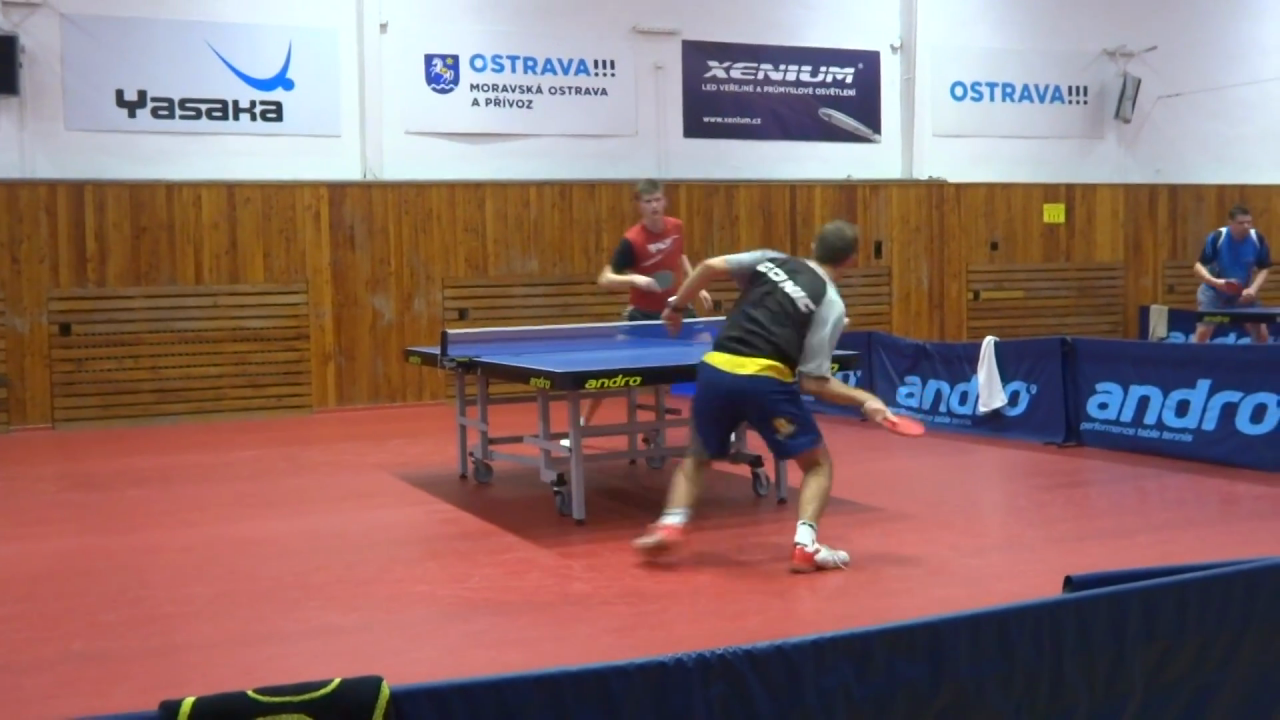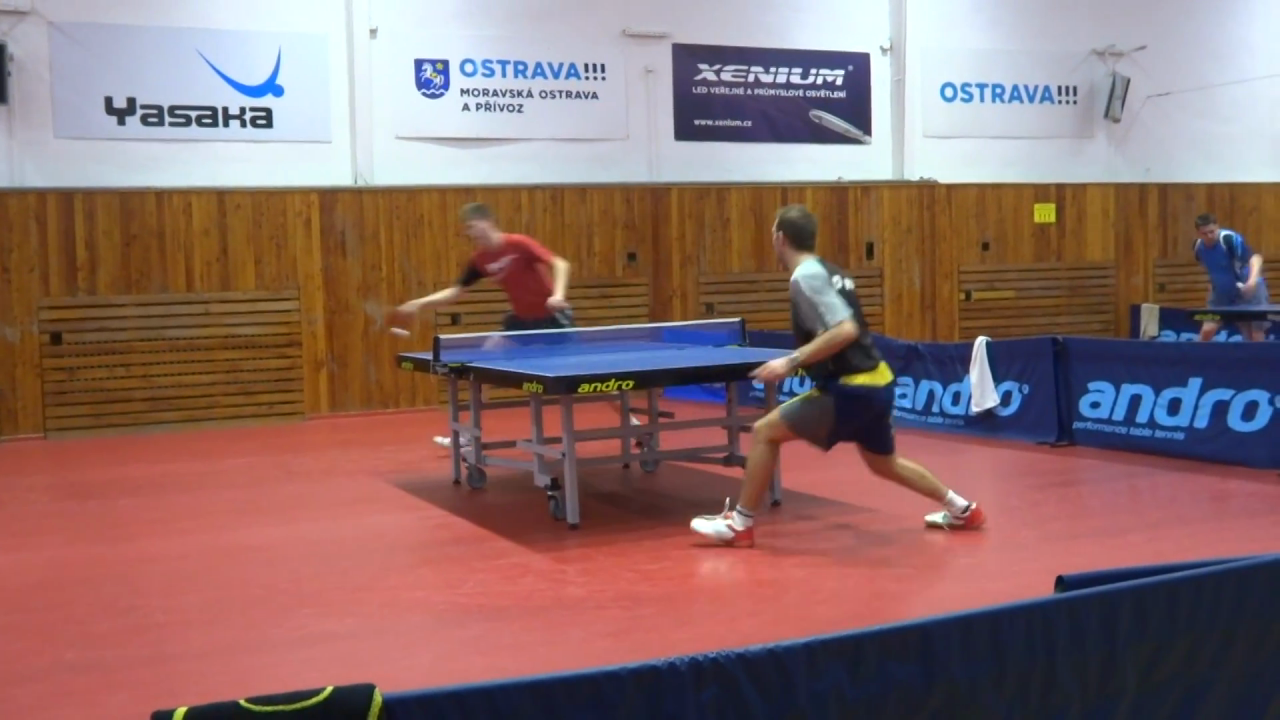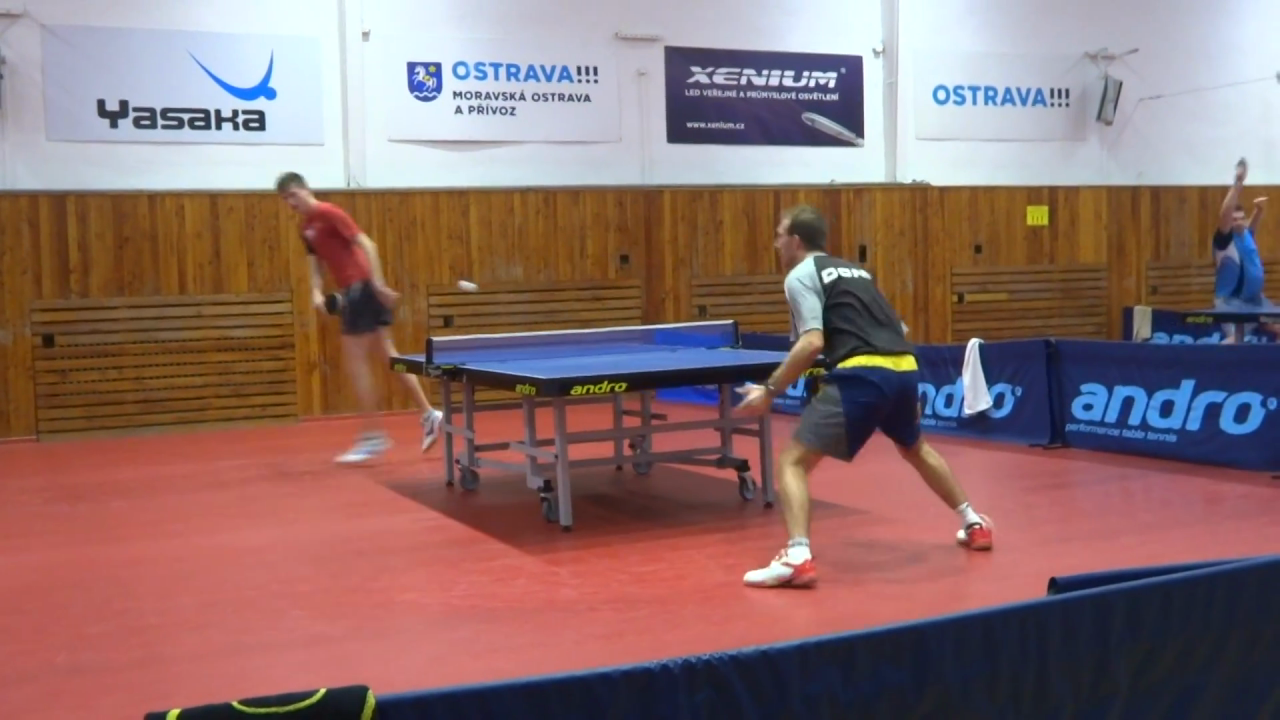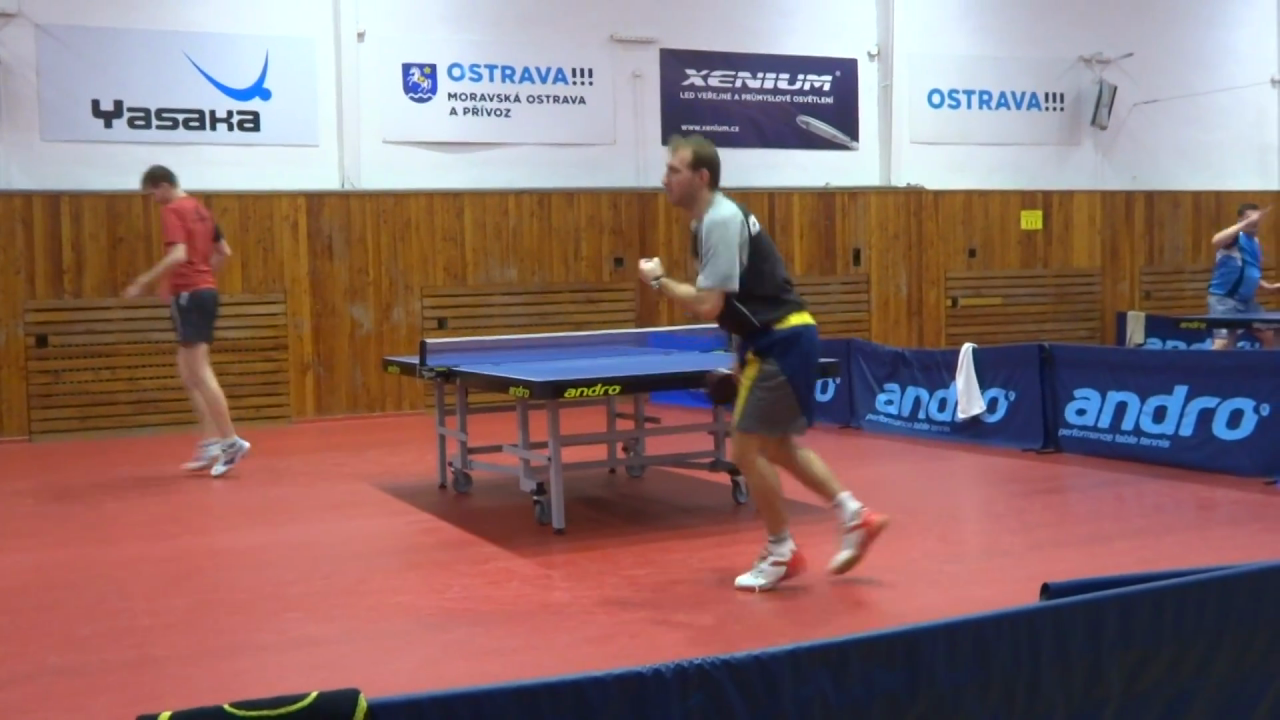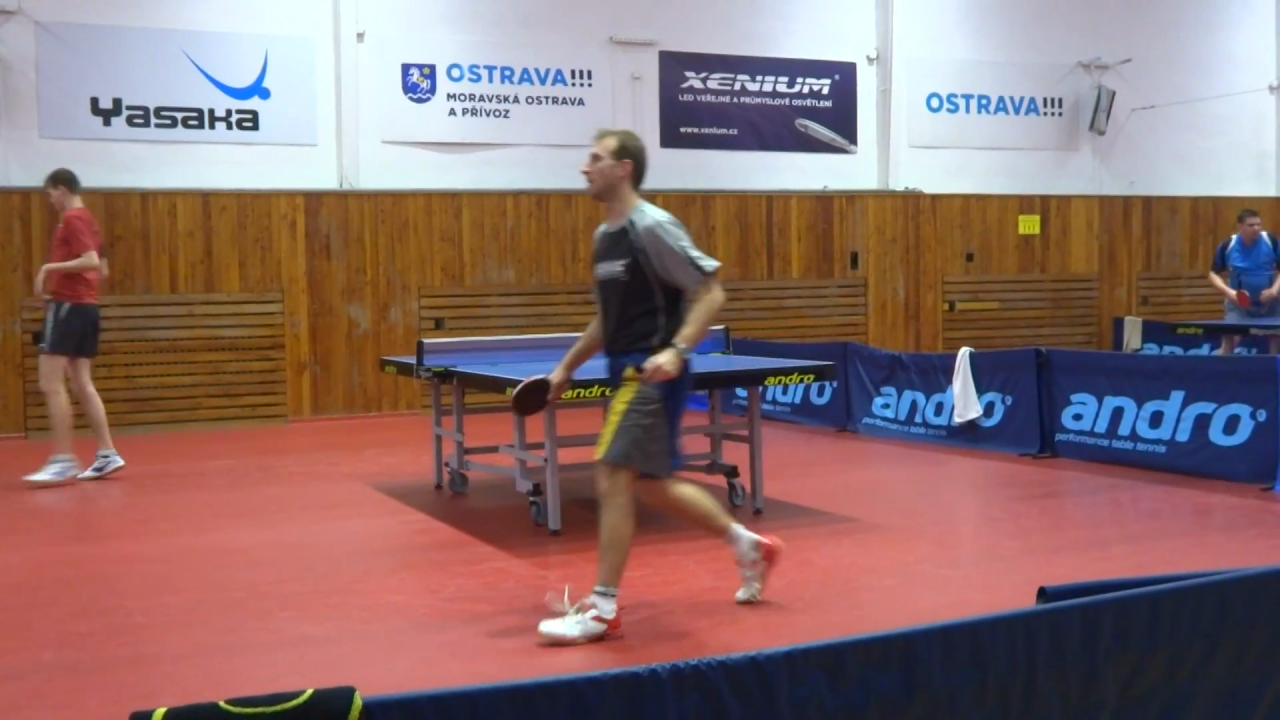
dt=0.4s
person 1, frame 1
left shoulder: (771, 260)
right shoulder: (831, 304)
left elbow: (710, 267)
right elbow: (813, 383)
left wrist: (676, 304)
right wrist: (864, 400)
left hip: (716, 373)
right hip: (764, 380)
left knee: (697, 460)
right knee: (818, 465)
left ankle: (671, 524)
right ankle: (806, 545)
person 1, frame 2
left shoulder: (806, 277)
right shoulder: (830, 272)
left elbow: (845, 332)
left wrist: (791, 362)
right wrist: (802, 355)
left hip: (849, 390)
right hip: (875, 384)
left knee: (764, 433)
right knee: (883, 462)
left ankle: (740, 523)
right ankle: (961, 508)
person 1, frame 3
left shoulder: (801, 276)
right shoulder: (857, 272)
left elbow: (812, 344)
left wrist: (769, 391)
left hip: (861, 377)
right hip: (904, 371)
left knee: (791, 462)
right knee: (915, 450)
left ankle: (797, 556)
right ankle: (973, 524)
person 1, frame 4
left shoulder: (720, 221)
right shoulder: (712, 219)
left elbow: (706, 304)
left wrist: (657, 279)
right wrist: (739, 357)
left hip: (781, 344)
right hip: (775, 342)
left knee: (746, 451)
right knee: (779, 445)
left ankle: (782, 551)
right ankle: (855, 517)
person 1, frame 5
left shoulder: (654, 226)
right shoulder: (606, 234)
left elbow: (712, 288)
left wrist: (677, 351)
right wrist: (568, 364)
left hip: (654, 373)
right hip: (628, 371)
left knee: (612, 480)
right knee: (656, 486)
left ankle: (603, 607)
right ankle: (751, 546)
person 2, frame 1
left shoulder: (676, 227)
right shoulder: (631, 241)
right elbow: (604, 280)
right wrist: (635, 279)
right hip: (642, 315)
right ankle: (581, 429)
person 2, frame 2
left shoulder: (518, 243)
right shoulder: (478, 260)
left elbow: (560, 264)
right elbow: (454, 292)
left wrist: (559, 293)
right wrist: (419, 303)
left hip: (552, 316)
right hip: (521, 320)
left ankle: (629, 423)
person 2, frame 3
left shoulder: (327, 212)
right shoulder: (307, 226)
left elbow: (365, 243)
right elbow: (316, 262)
left wrist: (379, 284)
right wrist: (316, 292)
left hip: (360, 288)
right hip: (353, 291)
left knee: (355, 363)
right knee: (388, 358)
left ankle: (372, 437)
right ankle: (429, 415)
person 2, frame 4
left shoulder: (173, 211)
right shoulder: (201, 210)
left elbow: (178, 255)
right elbow: (224, 251)
left wrist: (141, 283)
left hip: (190, 295)
right hip: (206, 293)
left knee: (198, 373)
right knee: (188, 372)
left ankle: (230, 441)
right ankle: (212, 442)
person 2, frame 5
left shoulder: (73, 219)
right shoulder: (87, 220)
left elbow: (91, 262)
right elbow: (102, 271)
left wrist: (49, 268)
left hip: (69, 307)
right hip: (86, 308)
left knee: (49, 382)
right knee: (82, 384)
left ankle: (62, 460)
right ankle: (107, 455)
